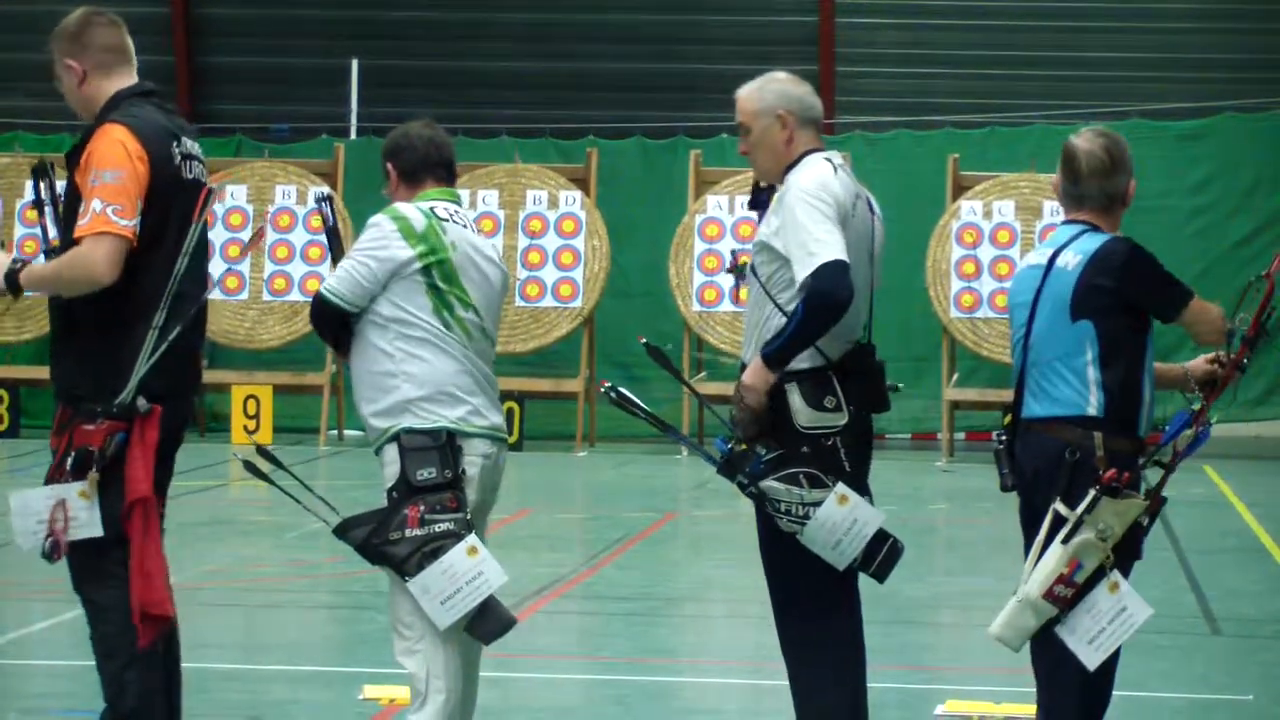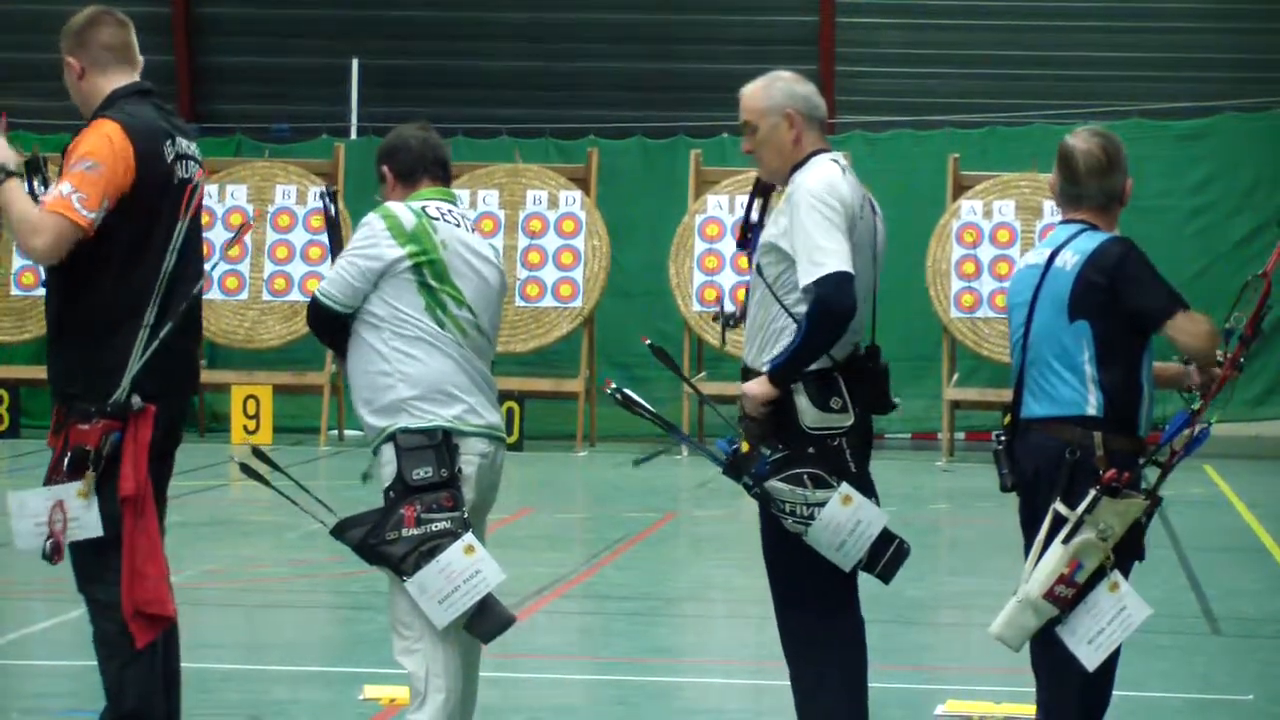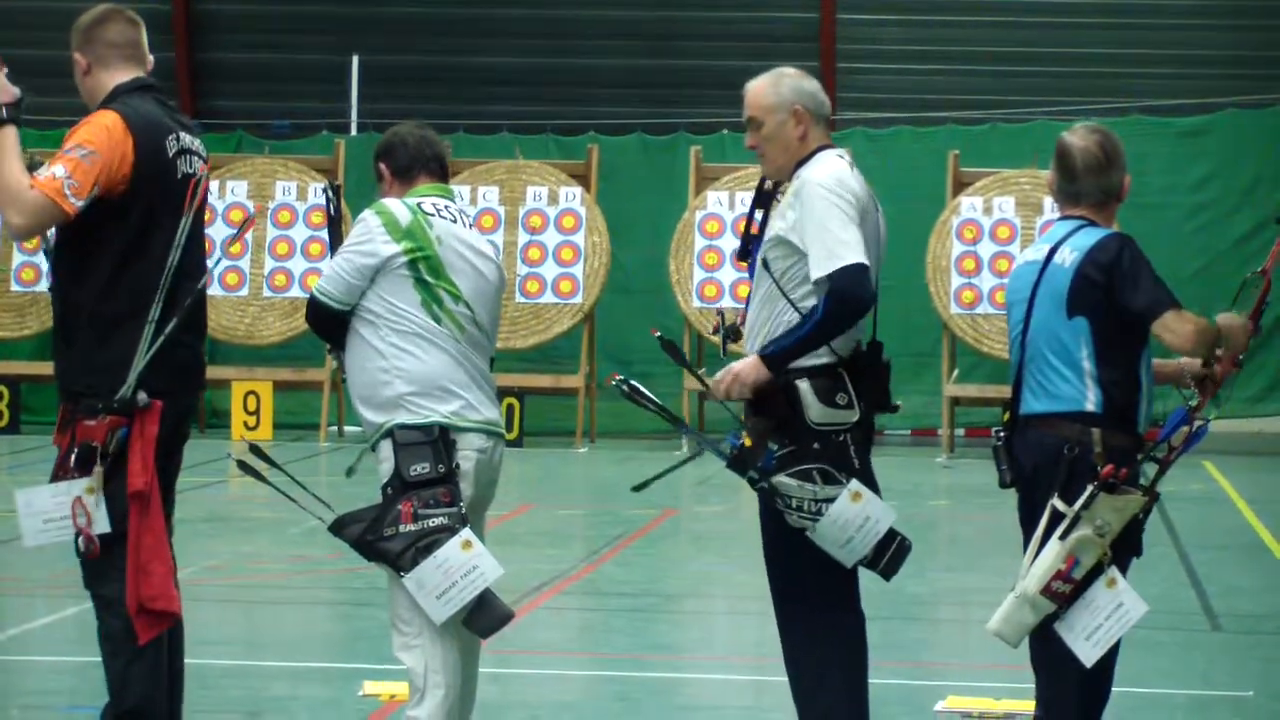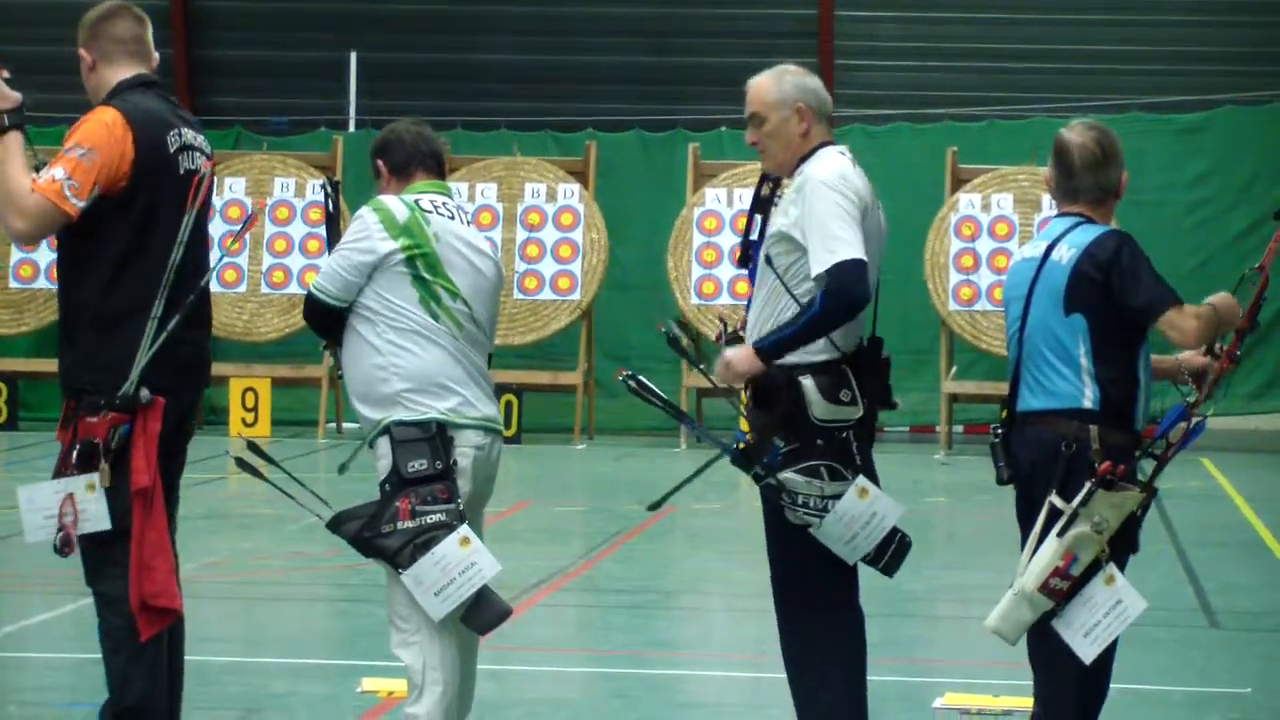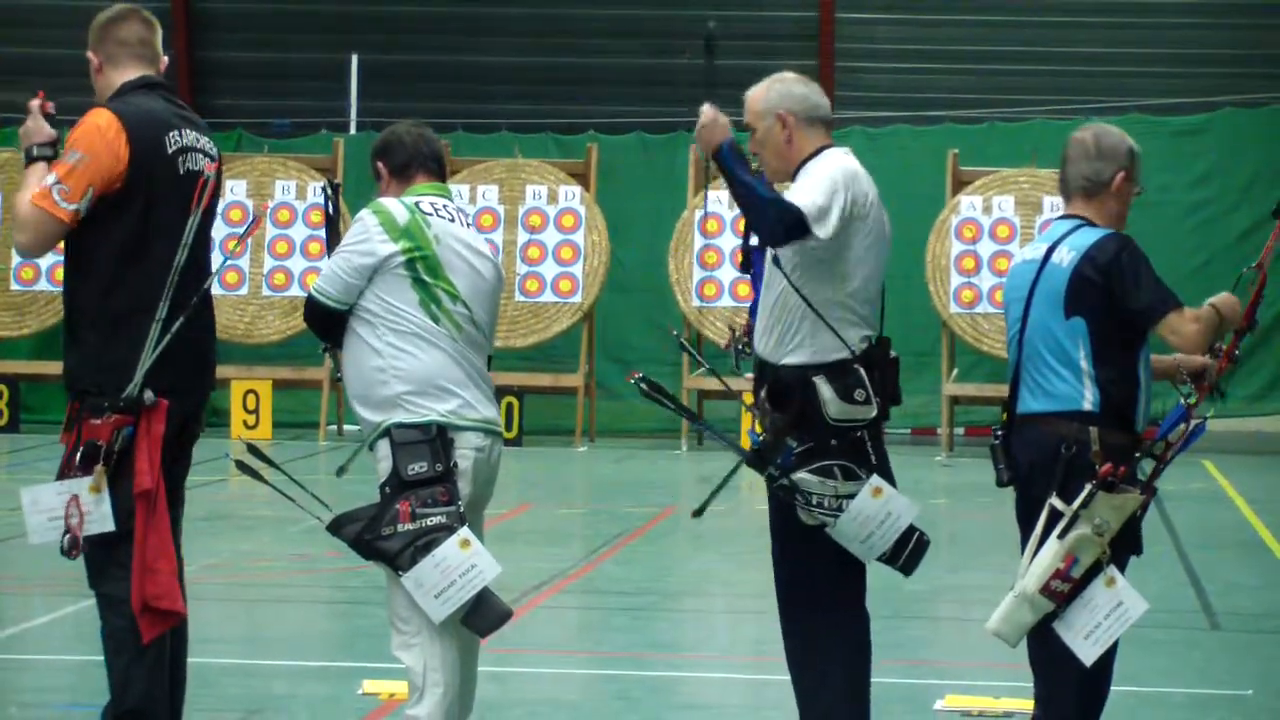
dt=0.3s
person 1, frame 1
left shoulder: (116, 138)
right shoulder: (176, 134)
left elbow: (99, 264)
right wrist: (73, 212)
left hip: (116, 390)
right hip: (156, 381)
left knee: (107, 567)
right knee: (133, 559)
person 1, frame 2
left shoulder: (110, 134)
right shoulder: (176, 137)
right wrist: (63, 190)
left hip: (111, 388)
right hip: (158, 380)
left knee: (111, 569)
right knee: (137, 561)
person 1, frame 3
left shoulder: (111, 127)
right shoulder: (182, 134)
left hip: (118, 383)
right hip: (165, 376)
left knee: (118, 564)
right knee: (144, 557)
person 1, frame 4
left shoulder: (111, 123)
right shoulder: (187, 131)
left hip: (121, 379)
right hip: (173, 372)
left knee: (120, 561)
right knee: (148, 552)
person 1, frame 5
left shoulder: (108, 124)
right shoulder: (197, 135)
left elbow: (30, 235)
left wrist: (39, 154)
left hip: (123, 380)
right hip: (179, 372)
left knee: (122, 561)
right knee: (154, 554)
person 2, frame 1
left shoulder: (807, 183)
right shoulder: (846, 185)
left elbow: (830, 291)
left wrist: (767, 362)
left hip: (807, 413)
right hip: (829, 407)
left knee: (809, 589)
right knee: (821, 586)
person 2, frame 2
left shoulder: (814, 186)
right shoulder: (842, 185)
left elbow: (836, 301)
left wrist: (774, 379)
left knee: (811, 590)
right knee: (817, 588)
person 2, frame 3
left shoulder: (822, 181)
right shoulder: (827, 180)
left elbow: (850, 294)
left wrist: (766, 361)
left hip: (813, 412)
right hip: (816, 406)
left knee: (814, 586)
right knee: (813, 585)
person 2, frame 4
left shoulder: (826, 177)
right shoulder: (822, 178)
left elbow: (846, 288)
left wrist: (759, 350)
left hip: (815, 408)
right hip: (812, 404)
left knee: (814, 583)
right knee: (812, 580)
person 2, frame 5
left shoulder: (833, 171)
right shoulder: (831, 177)
left elbow: (783, 225)
left wrist: (724, 150)
left hip: (825, 411)
right hip: (816, 404)
left knee: (822, 583)
right knee: (814, 581)
person 3, frame 1
left shoulder: (400, 223)
right shoulder: (483, 245)
left elbow: (327, 312)
left wrist: (357, 344)
right wrist: (386, 338)
right hip: (475, 441)
left knee: (424, 612)
person 3, frame 2
left shoulder: (391, 222)
right shoulder: (482, 247)
left elbow: (323, 316)
left wrist: (364, 345)
right hip: (477, 442)
left knee: (425, 615)
person 3, frame 3
left shoulder: (387, 219)
right shoulder: (481, 243)
left elbow: (322, 312)
left wrist: (368, 340)
right hip: (477, 438)
left knee: (423, 609)
person 3, frame 4
left shoulder: (385, 215)
right shoulder: (478, 239)
left elbow: (319, 308)
left wrist: (361, 337)
right hip: (474, 433)
left knee: (421, 607)
person 3, frame 5
left shoulder: (385, 218)
right shoulder: (478, 241)
left elbow: (319, 312)
left wrist: (365, 338)
right hip: (475, 437)
left knee: (422, 609)
person 4, frame 1
left shoulder: (1033, 263)
right shoulder: (1115, 258)
right elbow: (1210, 326)
left wrist: (1182, 375)
right wrist: (1216, 331)
left hip: (1042, 450)
right hip: (1089, 459)
person 4, frame 2
left shoulder: (1032, 262)
right shoulder: (1111, 256)
right elbow: (1195, 336)
left wrist: (1177, 375)
right wrist: (1204, 360)
left hip: (1041, 450)
right hip: (1089, 458)
person 4, frame 3
left shoulder: (1031, 257)
right shoulder: (1109, 252)
right elbow: (1182, 333)
left wrist: (1179, 372)
right wrist: (1224, 329)
left hip: (1039, 445)
right hip: (1088, 455)
person 4, frame 4
left shoulder: (1029, 254)
right shoulder: (1106, 249)
right elbow: (1187, 328)
left wrist: (1176, 367)
right wrist: (1220, 310)
left hip: (1037, 442)
right hip: (1085, 451)
person 4, frame 5
left shoulder: (1030, 255)
right shoulder: (1108, 252)
right elbow: (1189, 333)
left wrist: (1175, 367)
right wrist: (1221, 310)
left hip: (1037, 444)
right hip: (1086, 454)
